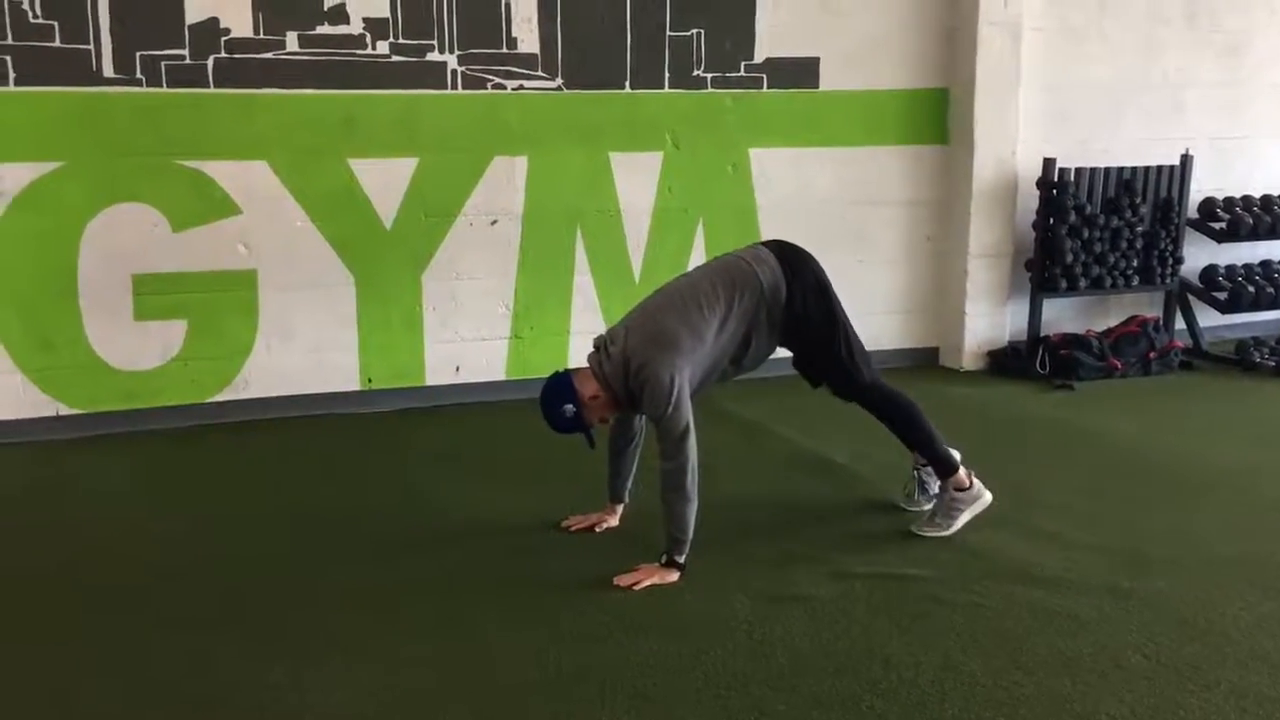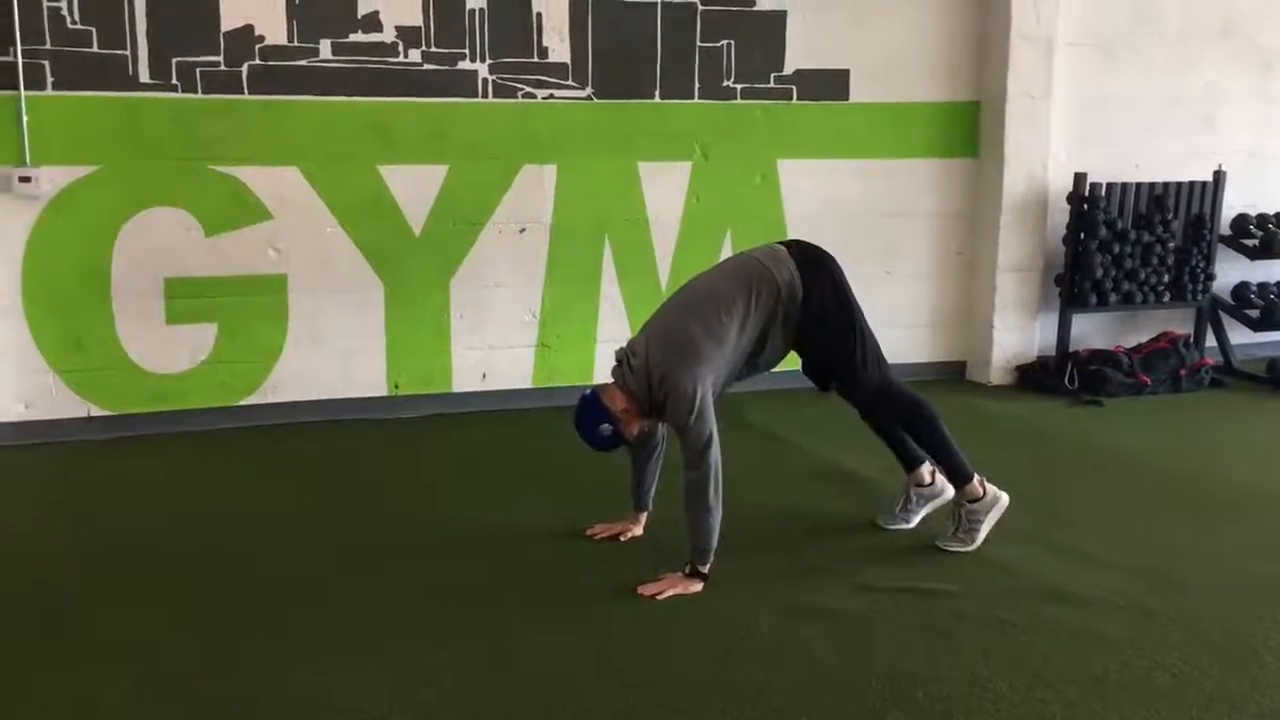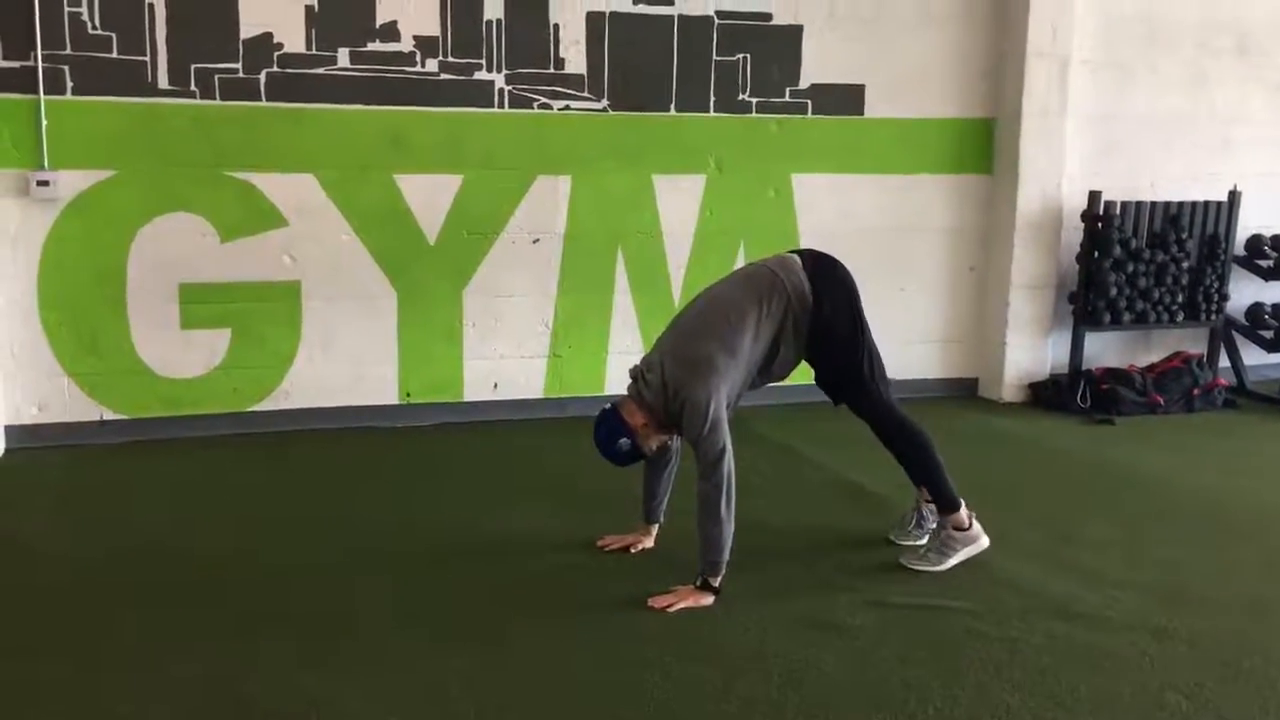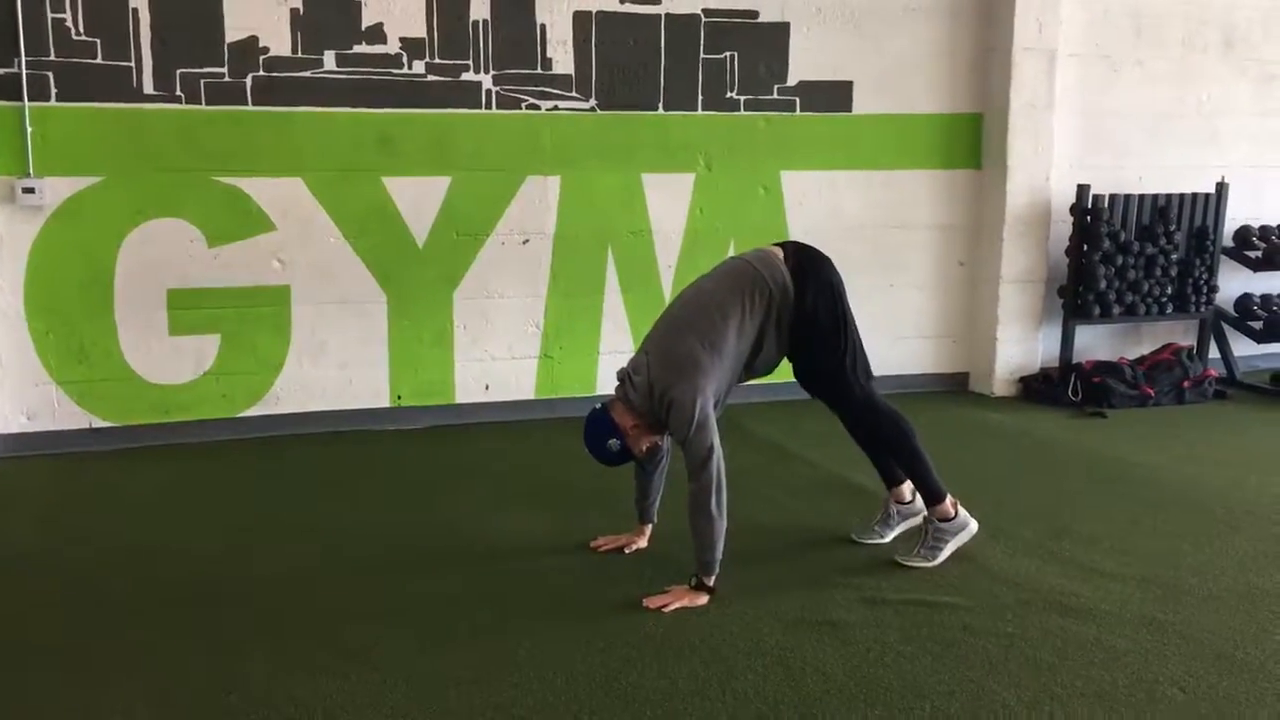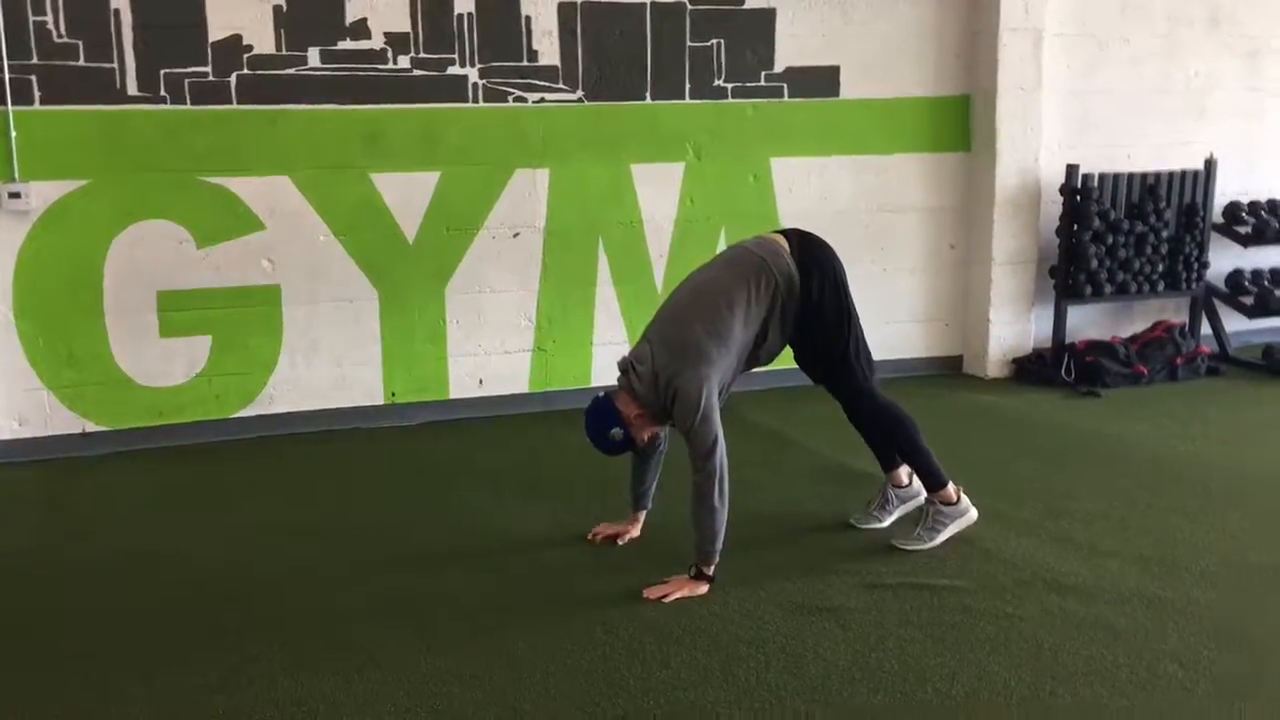
dt=0.4s
person 1, frame 1
left shoulder: (654, 371)
right shoulder: (615, 360)
left elbow: (679, 460)
right elbow: (627, 429)
left wrist: (673, 562)
right wrist: (614, 507)
left hip: (787, 282)
right hip: (765, 274)
left knee: (861, 384)
right knee: (849, 381)
left ankle: (961, 485)
right ankle: (928, 461)
person 1, frame 2
left shoulder: (679, 381)
right shoulder: (636, 370)
left elbow: (703, 470)
right elbow: (650, 438)
left wrist: (697, 572)
right wrist: (638, 516)
left hip: (804, 282)
right hip: (784, 278)
left knee: (875, 388)
right knee: (854, 389)
left ankle: (975, 494)
right ankle: (925, 481)
person 1, frame 3
left shoulder: (694, 395)
right shoulder: (652, 383)
left elbow: (716, 482)
right elbow: (663, 452)
left wrist: (708, 585)
right wrist: (649, 529)
left hip: (817, 289)
right hip: (794, 286)
left knee: (875, 406)
right knee: (865, 403)
left ankle: (960, 524)
right ankle: (931, 501)
person 1, frame 4
left shoulder: (681, 395)
right shoulder: (639, 385)
left elbow: (707, 482)
right elbow: (654, 451)
left wrist: (703, 584)
right wrist: (643, 529)
left hip: (801, 281)
right hip: (776, 279)
left knee: (858, 401)
right knee: (842, 400)
left ankle: (946, 514)
right ankle: (904, 500)
person 1, frame 5
left shoulder: (686, 385)
right shoulder: (639, 375)
left elbow: (709, 471)
right elbow: (648, 442)
left wrist: (702, 574)
right wrist: (635, 519)
left hip: (801, 271)
right hip: (776, 262)
left knee: (856, 389)
right knee: (844, 387)
left ankle: (948, 499)
right ankle: (902, 484)
